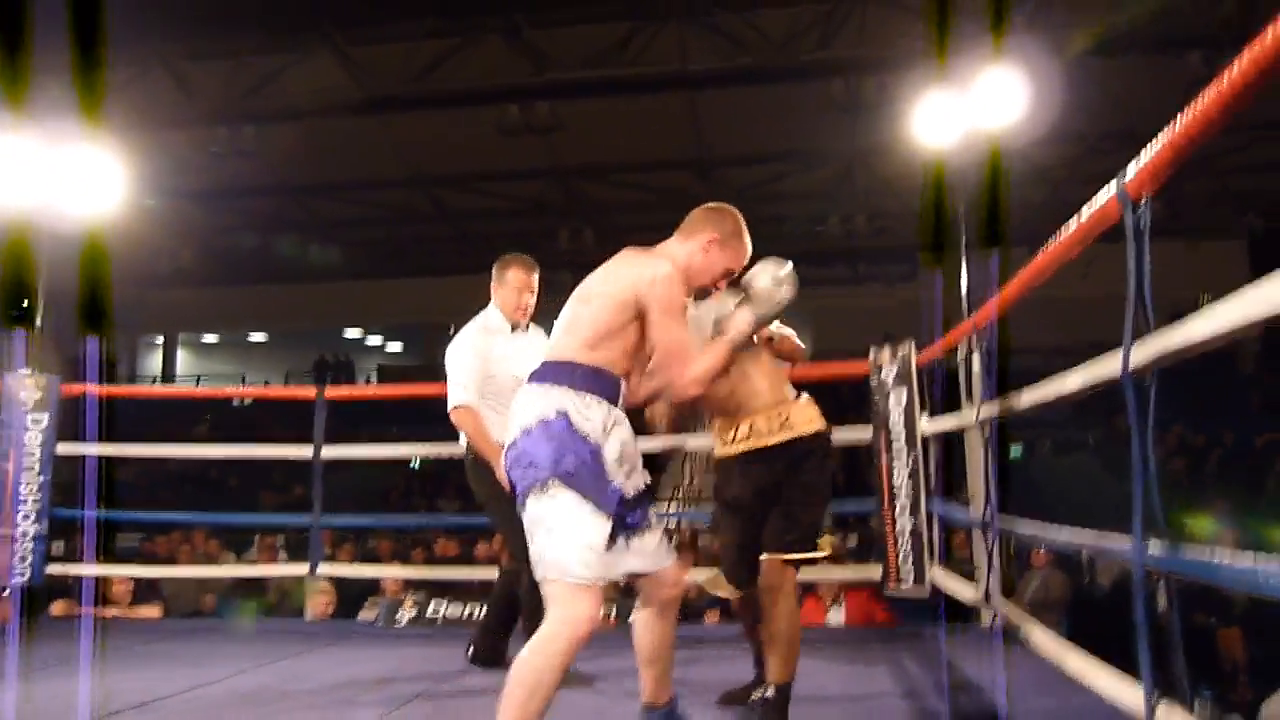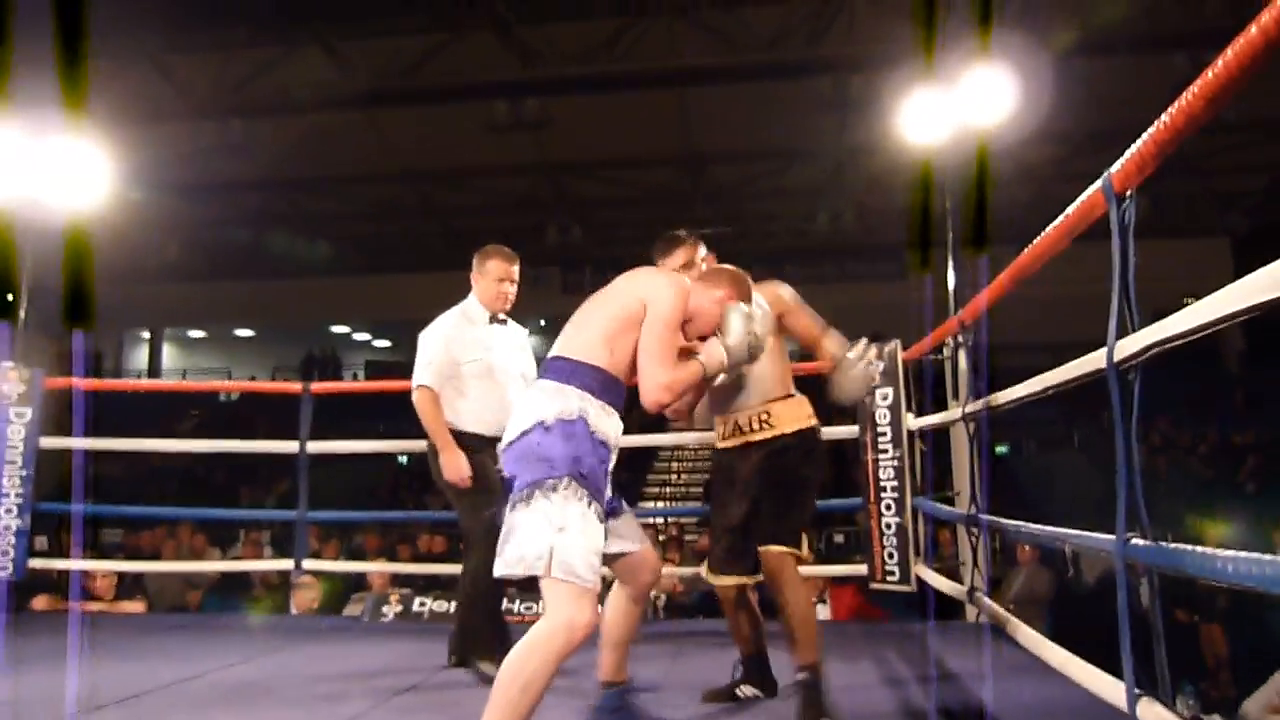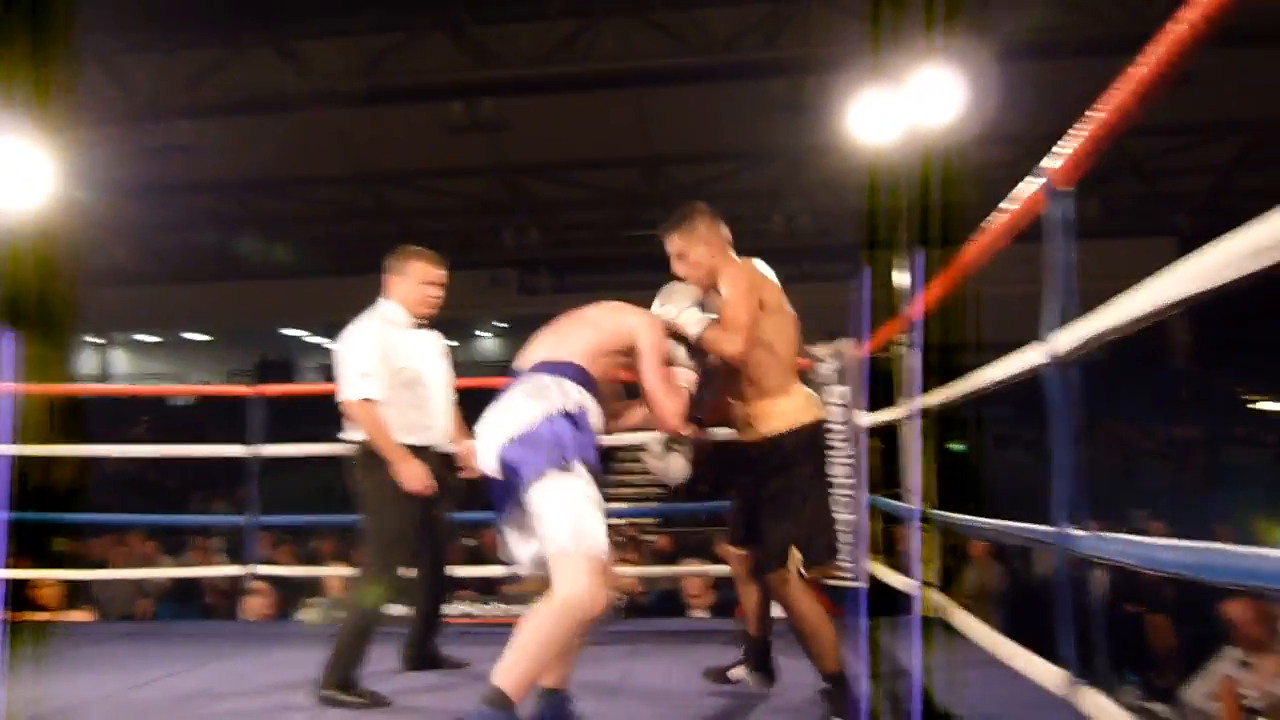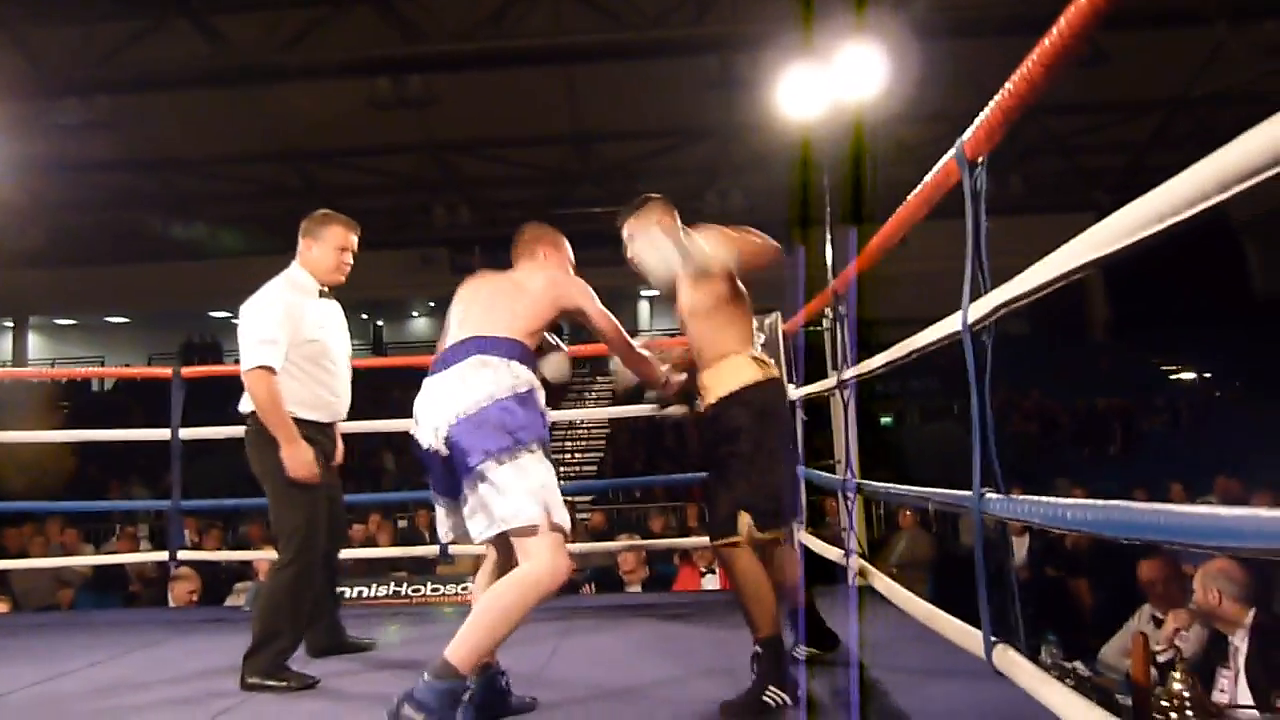
dt=0.3s
person 1, frame 1
left shoulder: (729, 314)
left elbow: (794, 351)
right elbow: (660, 417)
left hip: (797, 441)
right hip: (738, 460)
left knee: (777, 572)
right knee: (743, 587)
right ankle: (767, 679)
person 1, frame 2
left shoulder: (766, 294)
left elbow: (823, 339)
right elbow: (676, 412)
left wrist: (848, 362)
left hip: (789, 437)
right hip: (734, 451)
left knee: (777, 560)
right knee: (727, 580)
right ankle: (757, 674)
person 1, frame 3
left shoulder: (745, 277)
right shoulder: (720, 296)
left elbow: (732, 351)
left wrist: (686, 319)
left hip: (788, 438)
right hip: (761, 439)
left knee: (783, 574)
right knee: (743, 555)
right ankle: (757, 661)
person 1, frame 4
left shoulder: (704, 246)
right shoulder: (680, 282)
left elbow: (765, 248)
left wrist: (689, 252)
left hip: (746, 402)
right hip: (724, 408)
left knee: (734, 541)
right knee: (764, 533)
left ankle: (775, 676)
right ankle: (812, 632)
person 2, frame 1
left shoulder: (639, 271)
right shoulder: (661, 272)
right elbow: (685, 385)
right wrist: (744, 319)
left hip: (593, 438)
right hip: (557, 432)
left knee: (664, 586)
right knee: (576, 613)
person 2, frame 2
left shoulder: (642, 294)
right shoulder: (671, 287)
right elbow: (656, 393)
right wrist: (718, 356)
left hip: (571, 433)
right hip: (560, 426)
left knee: (642, 567)
right knee: (573, 618)
person 2, frame 3
left shoulder: (578, 330)
right shoulder: (642, 323)
right elbow: (672, 420)
left wrist: (632, 411)
right wrist: (680, 377)
left hip: (501, 426)
right hip: (542, 418)
left knee: (588, 576)
right knee: (584, 592)
person 2, frame 4
left shoulder: (475, 285)
right shoulder: (562, 281)
right elbow: (623, 348)
right wrist: (663, 378)
left hip: (437, 401)
right hip: (491, 393)
left knee: (510, 549)
right knee: (547, 565)
person 3, frame 1
left shoulder: (537, 339)
right shoulder: (473, 342)
right elbow: (461, 409)
right wrist: (500, 460)
right hip: (494, 462)
left knee: (525, 555)
right knee: (534, 555)
left ankle: (488, 644)
person 3, frame 2
left shoulder: (516, 334)
right shoulder: (448, 328)
left elbow: (529, 394)
right elbow: (423, 392)
right wrist: (447, 450)
left hip: (503, 450)
right hip: (464, 450)
left knee: (487, 547)
right knee: (489, 542)
left ankle: (467, 646)
right ankle: (487, 648)
person 3, frame 3
left shoulder: (430, 339)
right shoulder: (369, 335)
right elbow: (359, 405)
left wrist: (462, 446)
right wrist: (401, 461)
left hip: (427, 461)
right hip: (386, 464)
left knee: (435, 559)
right knee: (384, 566)
left ankle: (421, 650)
right ankle: (338, 677)
person 3, frame 4
left shoulder: (329, 307)
right shoulder: (275, 301)
right elbow: (258, 375)
left wrist: (333, 431)
right wrist: (290, 442)
left hip: (316, 438)
right hip: (283, 439)
left knee: (326, 540)
right knee: (301, 548)
left ankle: (324, 633)
right ankle: (263, 664)
